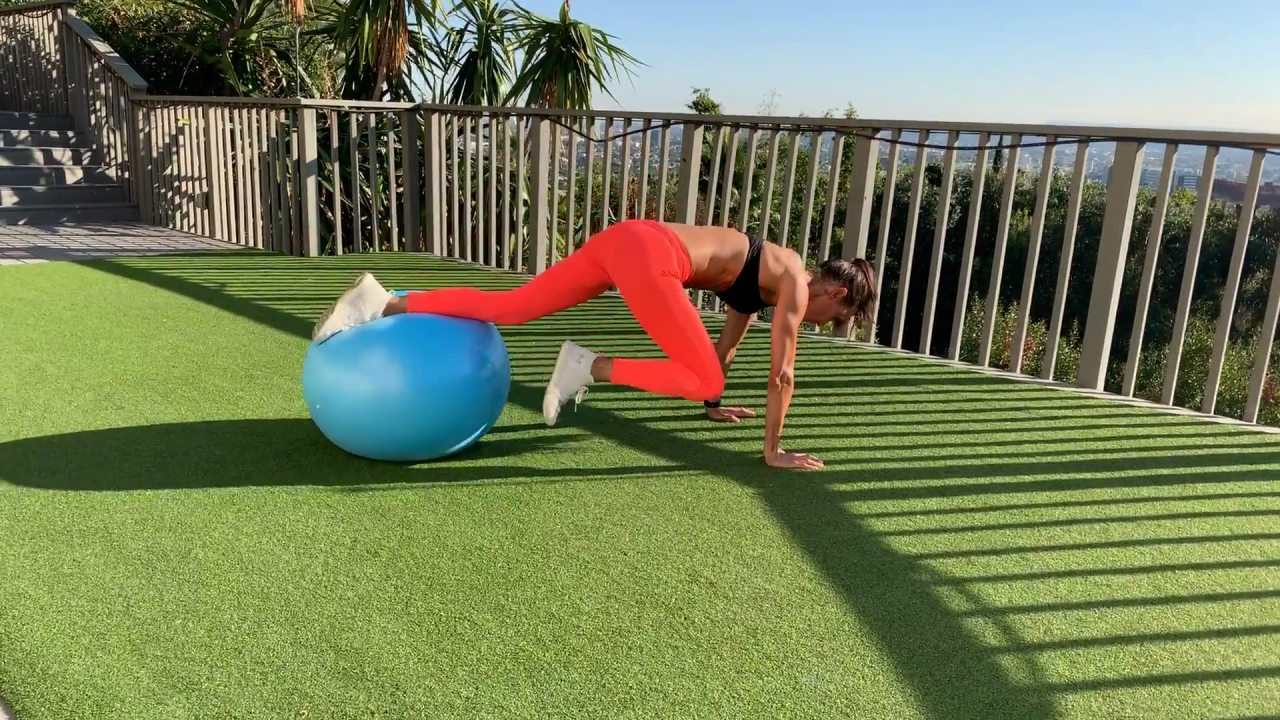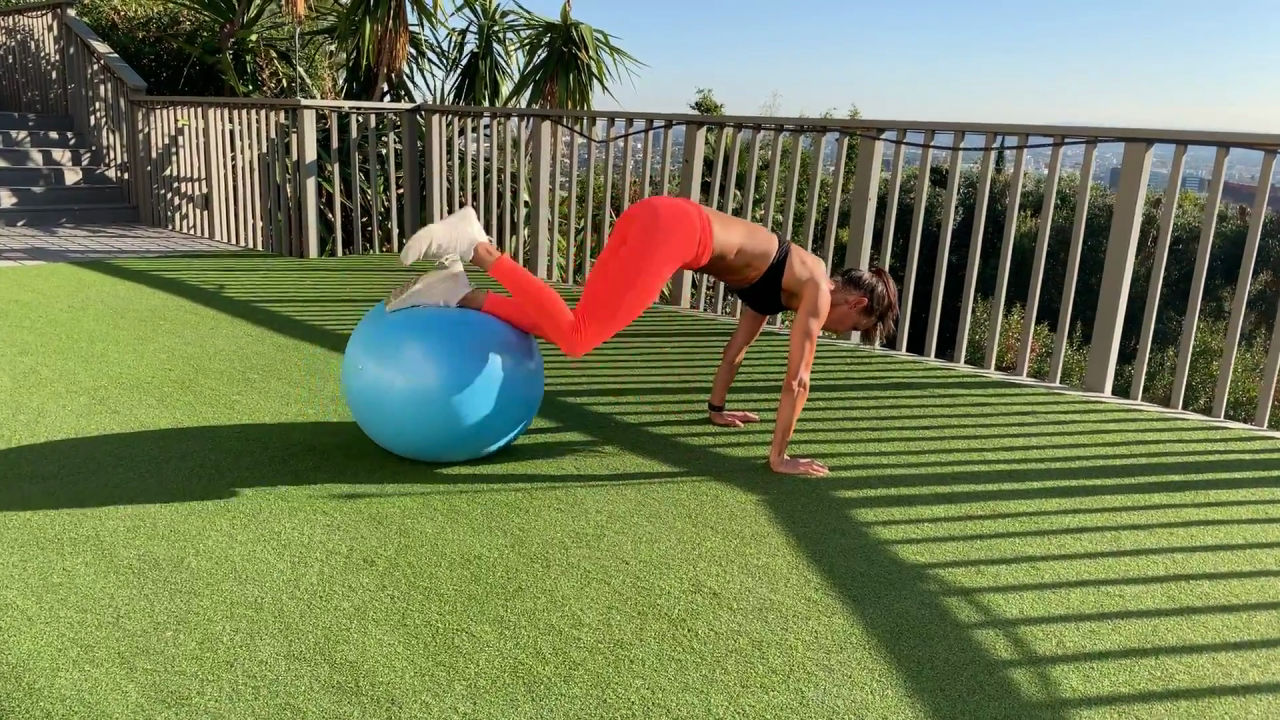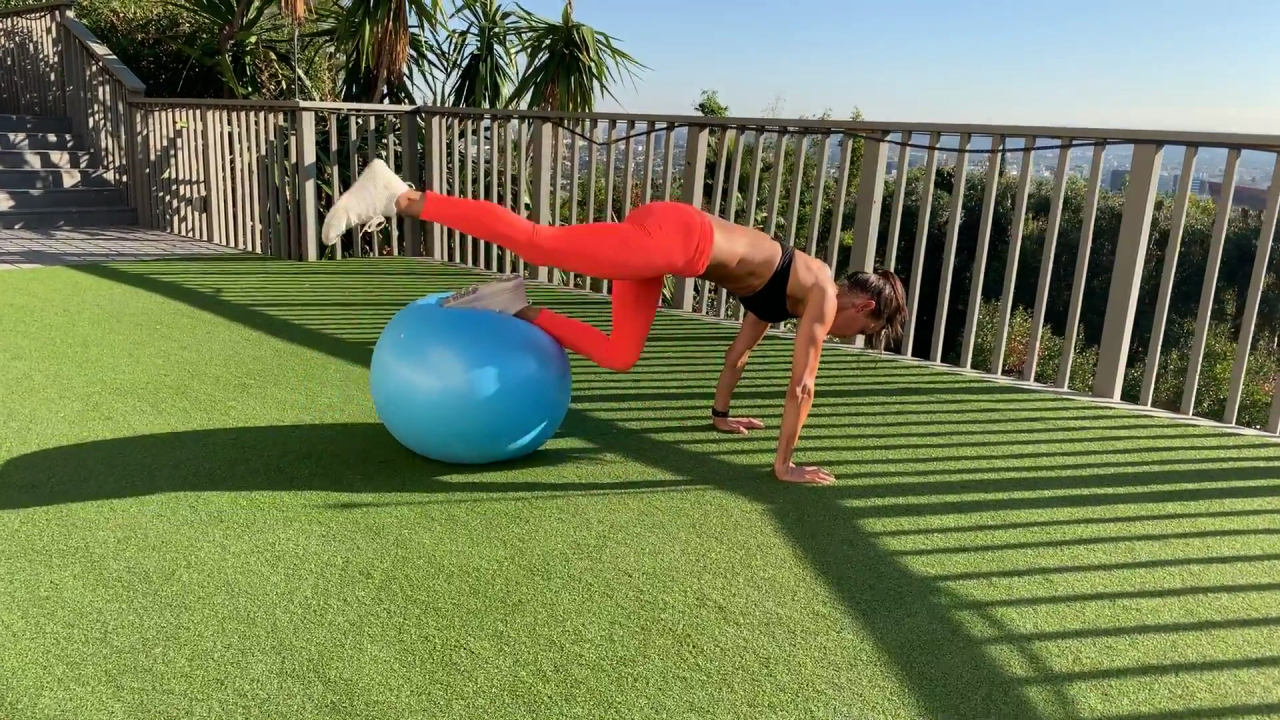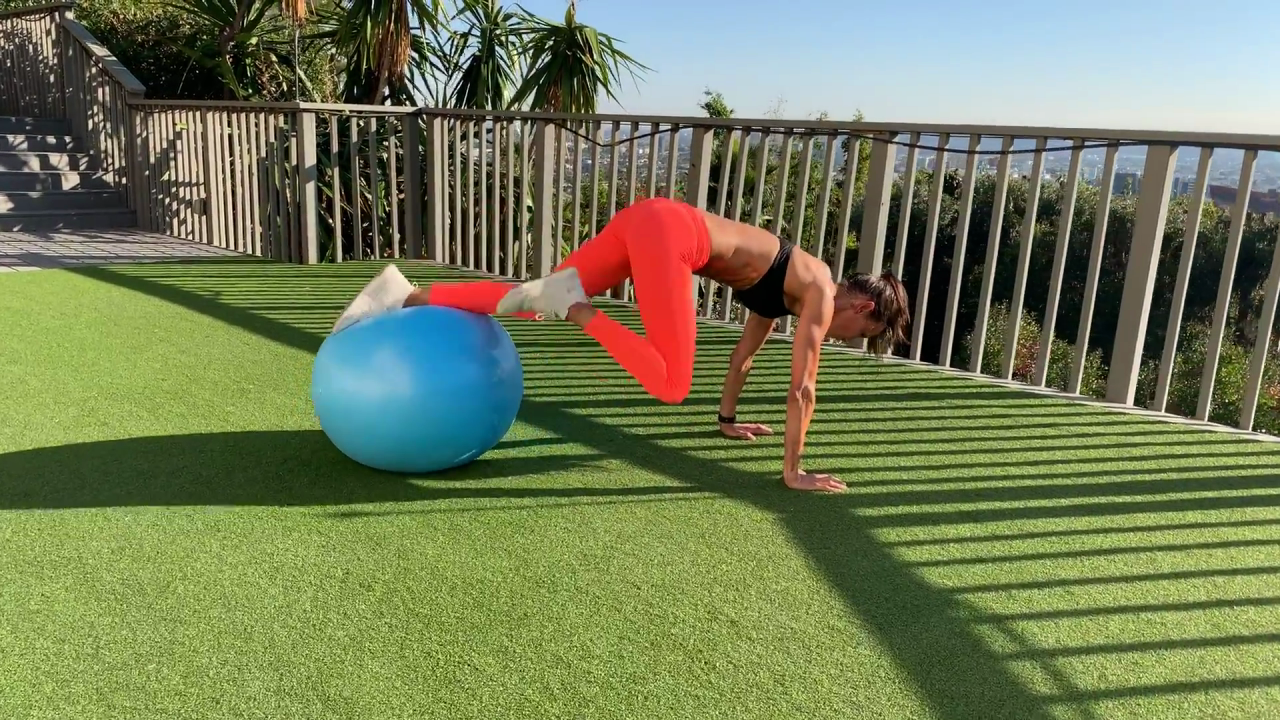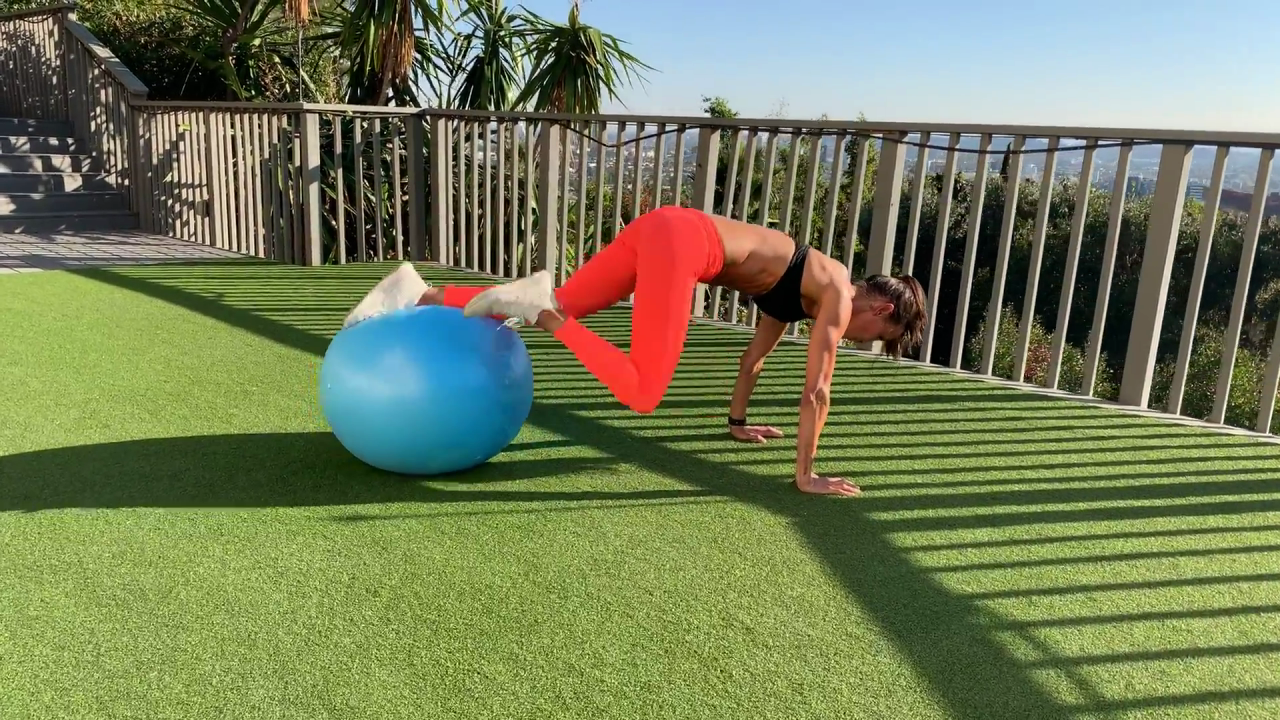
dt=0.4s
person 1, frame 1
left shoulder: (761, 281)
right shoulder: (795, 283)
left elbow: (727, 342)
right elbow: (782, 374)
left wrist: (716, 408)
right wrist: (774, 450)
left hip: (624, 242)
right hip: (645, 257)
left knee: (508, 307)
right knee: (701, 381)
left ankle: (378, 303)
right ankle: (591, 365)
person 1, frame 2
left shoulder: (783, 288)
right shoulder: (819, 294)
left elbow: (738, 343)
right elbow: (797, 378)
left wrist: (718, 408)
right wrist: (780, 455)
left hip: (651, 216)
right hip: (670, 230)
left knee: (578, 329)
right knee: (573, 335)
left ankle: (457, 293)
right ankle: (472, 243)
person 1, frame 3
left shoulder: (783, 295)
right shoulder: (823, 295)
left elbow: (739, 350)
right elbow: (801, 385)
left wrist: (720, 414)
right wrist: (784, 464)
left hip: (659, 231)
right hip: (665, 238)
left knee: (618, 358)
right knee: (531, 243)
left ankle: (511, 307)
right ankle: (396, 196)
person 1, frame 4
left shoulder: (788, 289)
right shoulder: (821, 294)
left elbow: (743, 352)
right elbow: (802, 389)
left wrist: (728, 420)
right wrist: (793, 470)
left hip: (647, 222)
right hip: (665, 231)
left knee: (534, 300)
right knee: (669, 386)
left ankle: (400, 295)
right ankle: (572, 302)
person 1, frame 5
left shoulder: (800, 292)
right shoulder: (838, 295)
left elbow: (756, 354)
right elbow: (817, 391)
left wrist: (737, 423)
right wrist: (805, 475)
left hip: (659, 228)
right hip: (678, 243)
left knee: (556, 311)
right knee: (639, 395)
left ankle: (419, 296)
right ankle: (543, 306)
